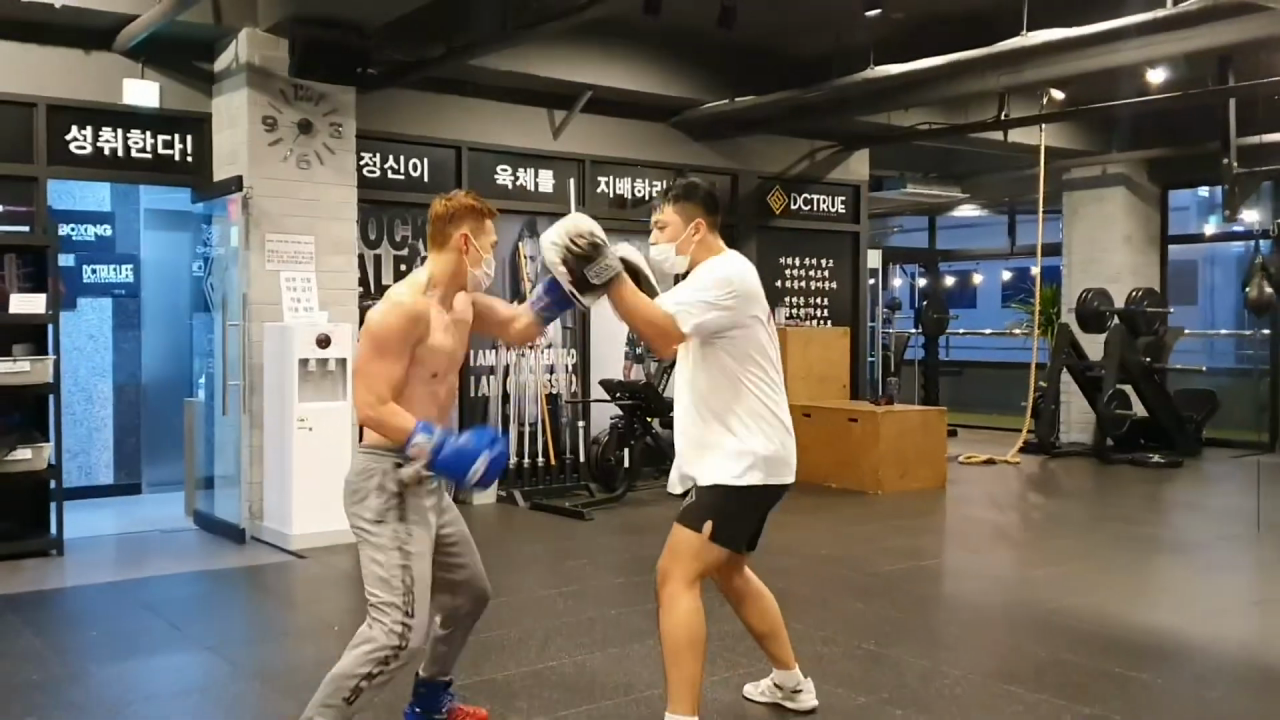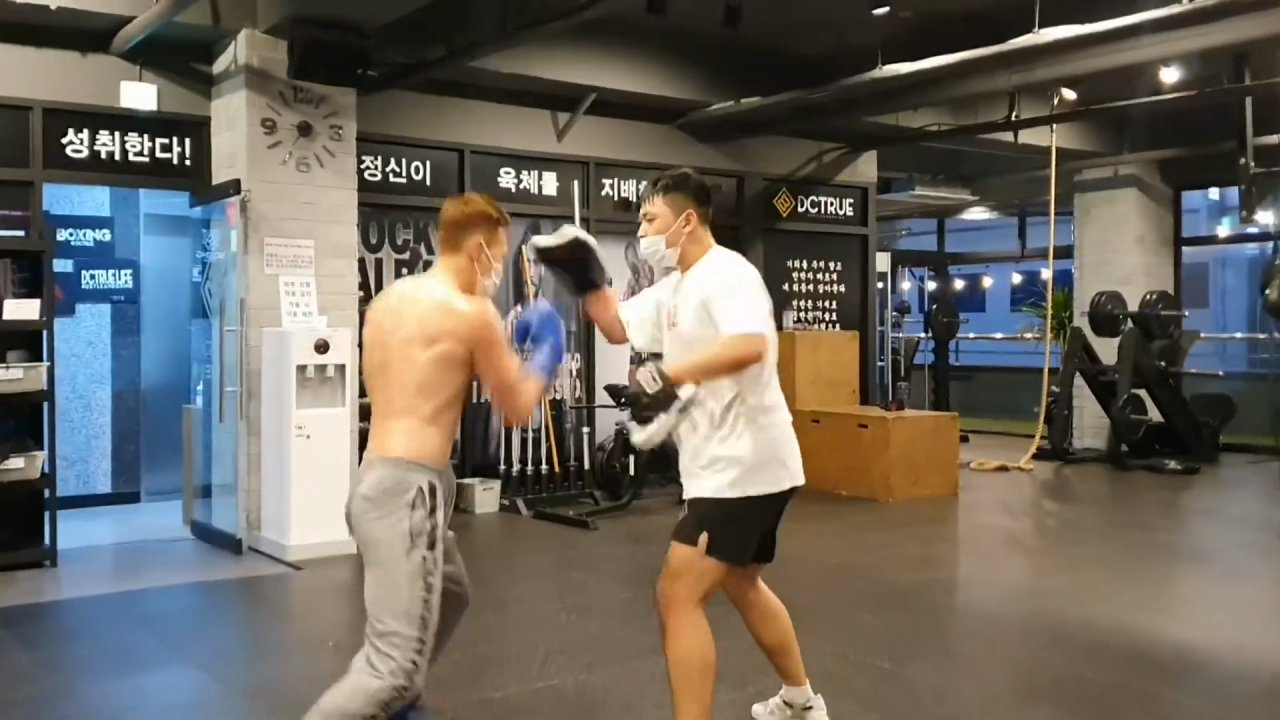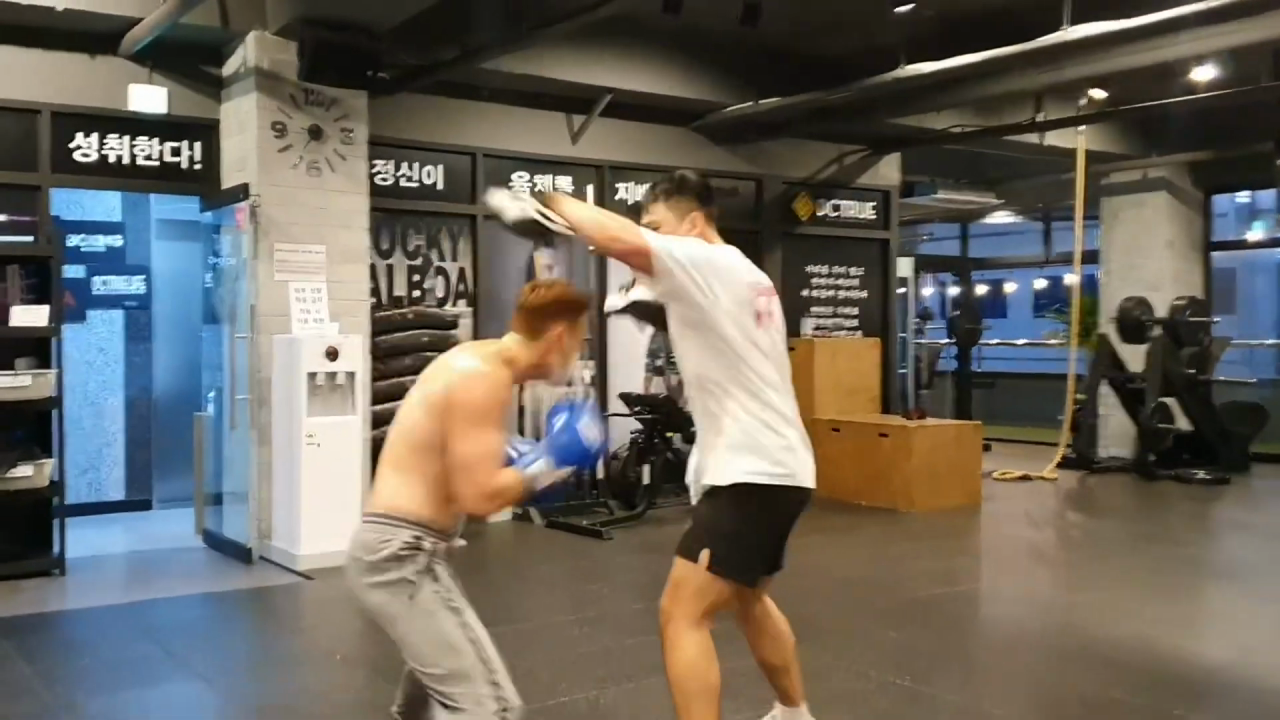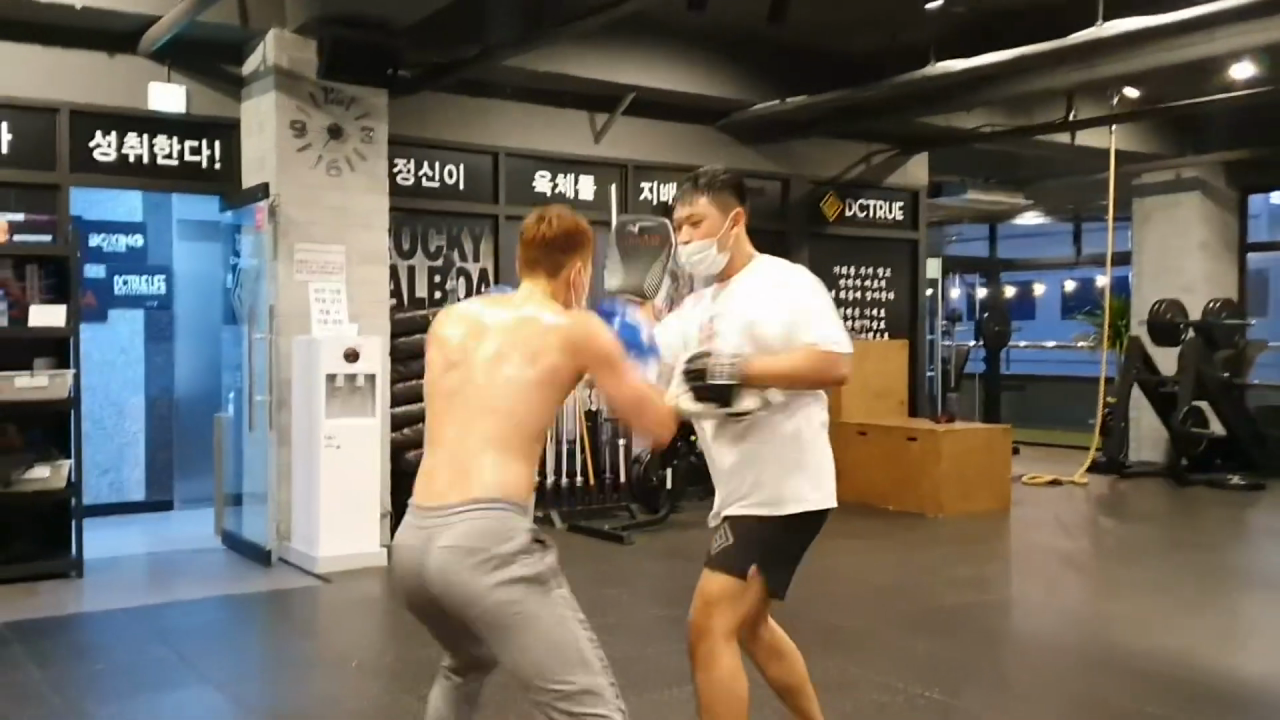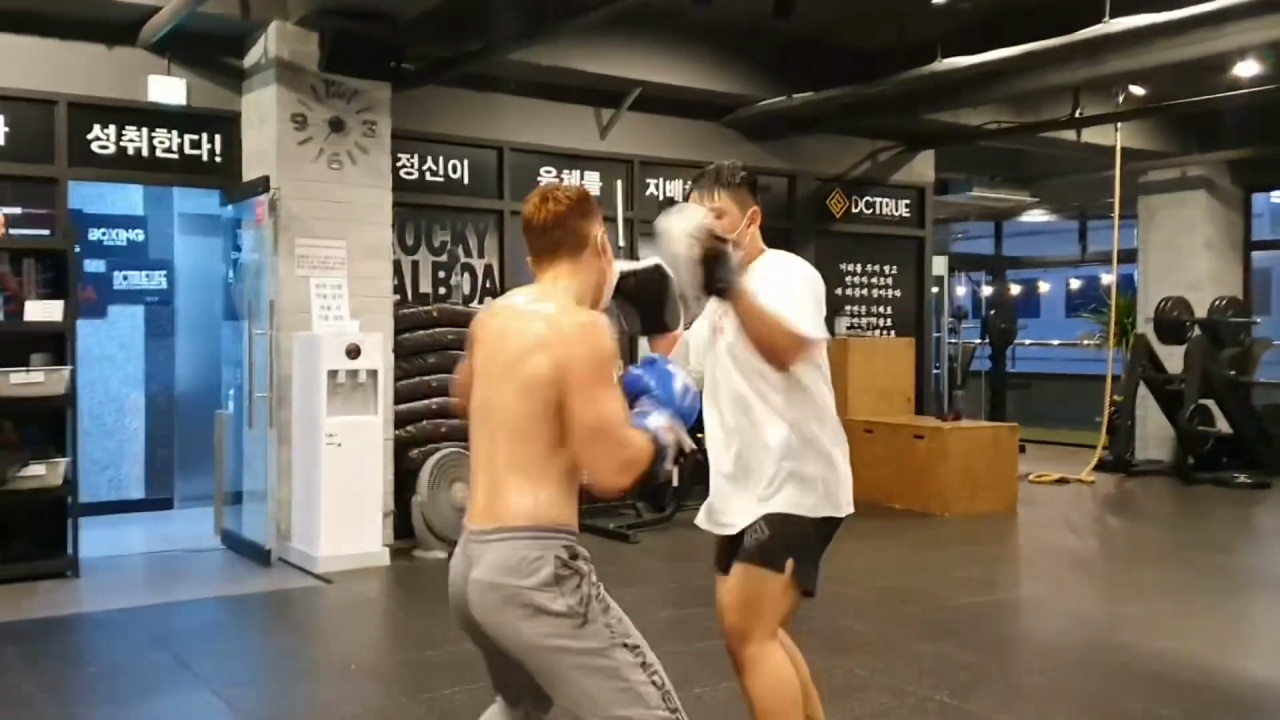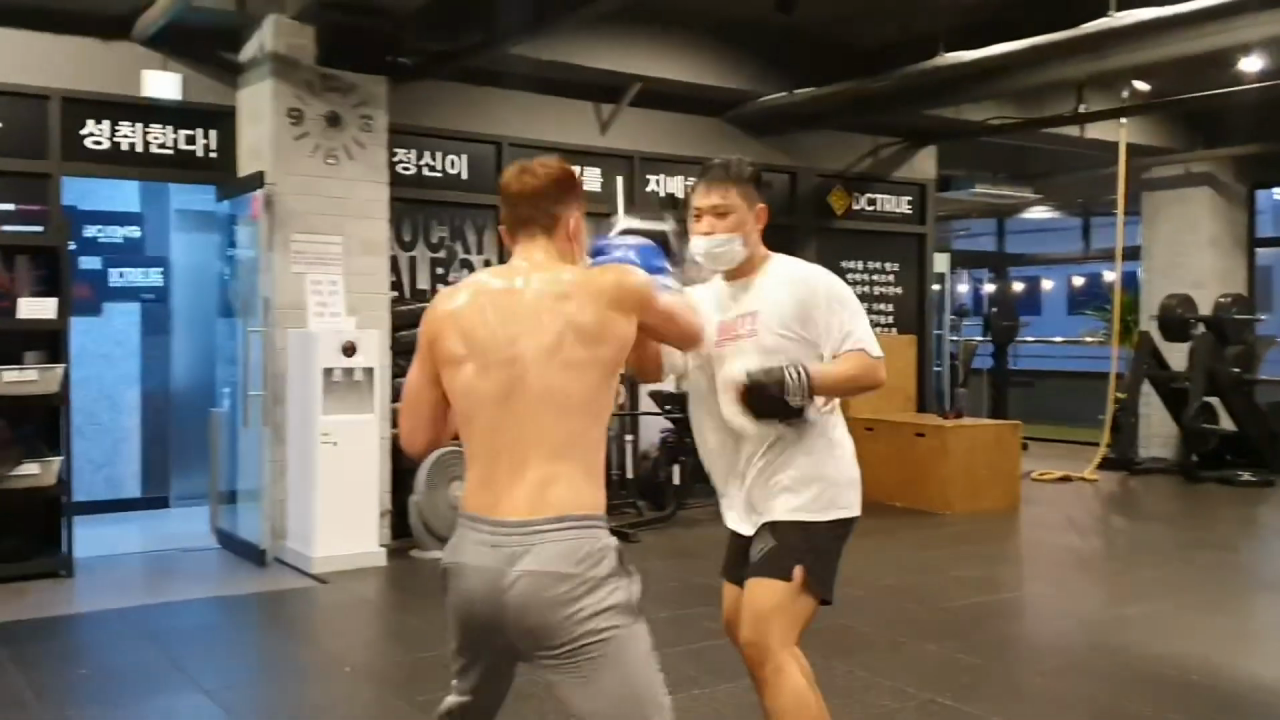
dt=0.2s
person 1, frame 1
left shoulder: (730, 275)
right shoulder: (694, 281)
left elbow: (665, 329)
right elbow: (663, 342)
left wrist: (612, 276)
right wrist: (615, 283)
left hip: (746, 459)
right hip: (723, 459)
left knee: (677, 575)
right knee: (727, 570)
person 1, frame 2
left shoulder: (730, 272)
right shoulder: (674, 290)
left elbow: (750, 350)
right elbow: (621, 330)
left wrist: (668, 377)
right wrist: (590, 277)
left hip: (745, 468)
right hip: (740, 466)
left knee: (678, 597)
right knee: (741, 583)
person 1, frame 3
left shoulder: (703, 262)
right shoulder: (748, 278)
left elbow: (628, 240)
left wrist: (548, 209)
right wrist: (668, 311)
left hip: (752, 473)
right hip: (776, 468)
left knee: (681, 614)
right knee: (748, 598)
person 1, frame 4
left shoulder: (784, 283)
right shoulder: (697, 307)
left elbow: (832, 365)
left wrist: (742, 371)
left hip: (780, 492)
right hip: (744, 493)
left knee: (708, 629)
right knee: (745, 622)
person 1, frame 5
left shoulder: (787, 272)
right shoulder: (716, 305)
left elbow: (784, 351)
right elbow: (687, 359)
left wrist: (730, 284)
left hip: (797, 485)
right hip: (741, 490)
left knee: (750, 634)
right knee: (752, 629)
person 1, frame 6
left shoulder: (806, 284)
right shoulder: (700, 300)
left elbow: (870, 367)
right elbow: (646, 367)
left wrist: (800, 382)
left hip: (808, 496)
right hip: (750, 498)
left knee: (766, 641)
right knee: (744, 626)
person 2, frame 1
right shoulder: (404, 308)
left elbow: (516, 330)
right elbow: (371, 407)
right wrist: (441, 447)
left hip: (421, 481)
right hip: (388, 480)
left knee: (469, 593)
right knee: (396, 628)
person 2, frame 2
left shoulder: (389, 296)
right shoulder: (472, 314)
right elbow: (518, 406)
right wrist: (542, 356)
left hip: (381, 486)
right hip: (407, 496)
left knee: (448, 600)
right knee: (394, 664)
person 2, frame 3
left shoulder: (476, 358)
right shoulder: (483, 379)
right elbow: (475, 498)
left wrist: (523, 454)
right wrist: (550, 464)
left hip: (382, 542)
right hip: (397, 551)
left knee: (432, 648)
person 2, frame 4
left shoulder: (450, 322)
right shoulder: (578, 331)
right elbow: (658, 426)
right wrist: (631, 360)
left hip: (417, 541)
right hip: (489, 544)
left knee: (467, 665)
person 2, frame 5
left shoulder: (497, 316)
right shoulder: (582, 330)
right elbow: (610, 471)
right wrist: (665, 421)
left hip: (475, 564)
right hip: (533, 571)
person 2, frame 6
left shoulder: (450, 308)
right shoulder: (612, 287)
left elbow: (414, 438)
right elbow: (692, 331)
right wrist: (650, 270)
left hip: (475, 557)
right hip: (569, 563)
